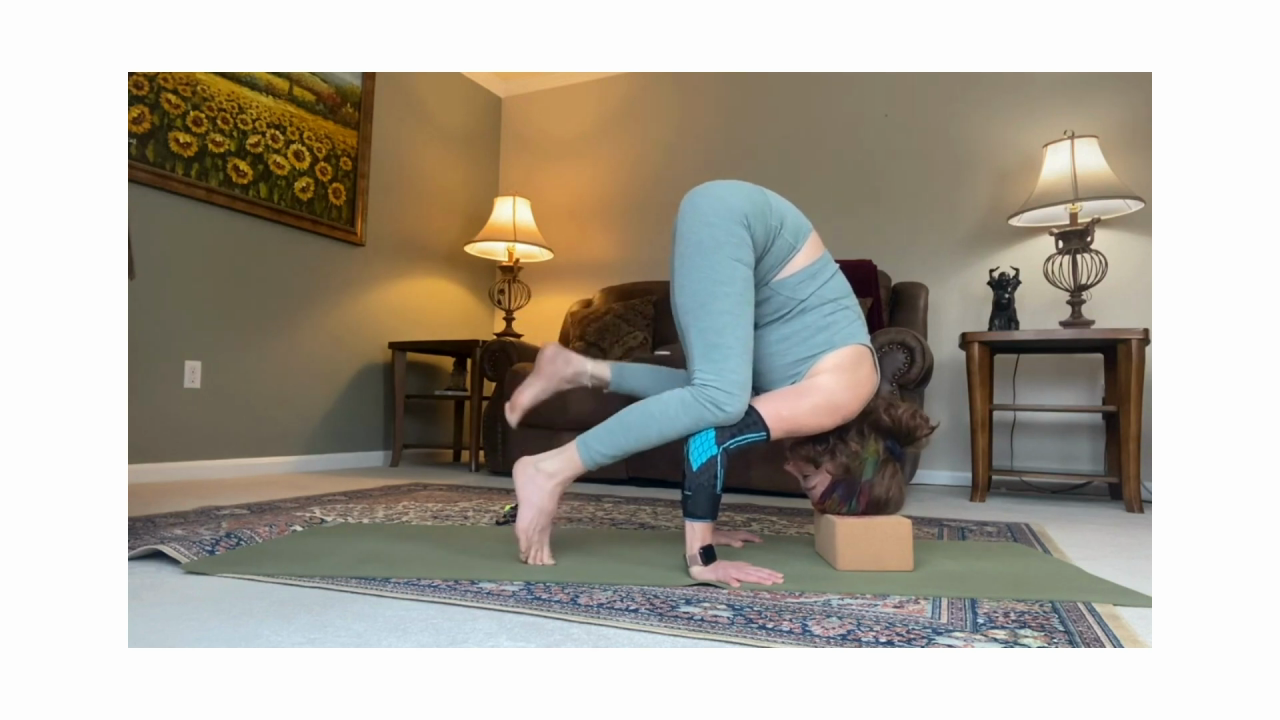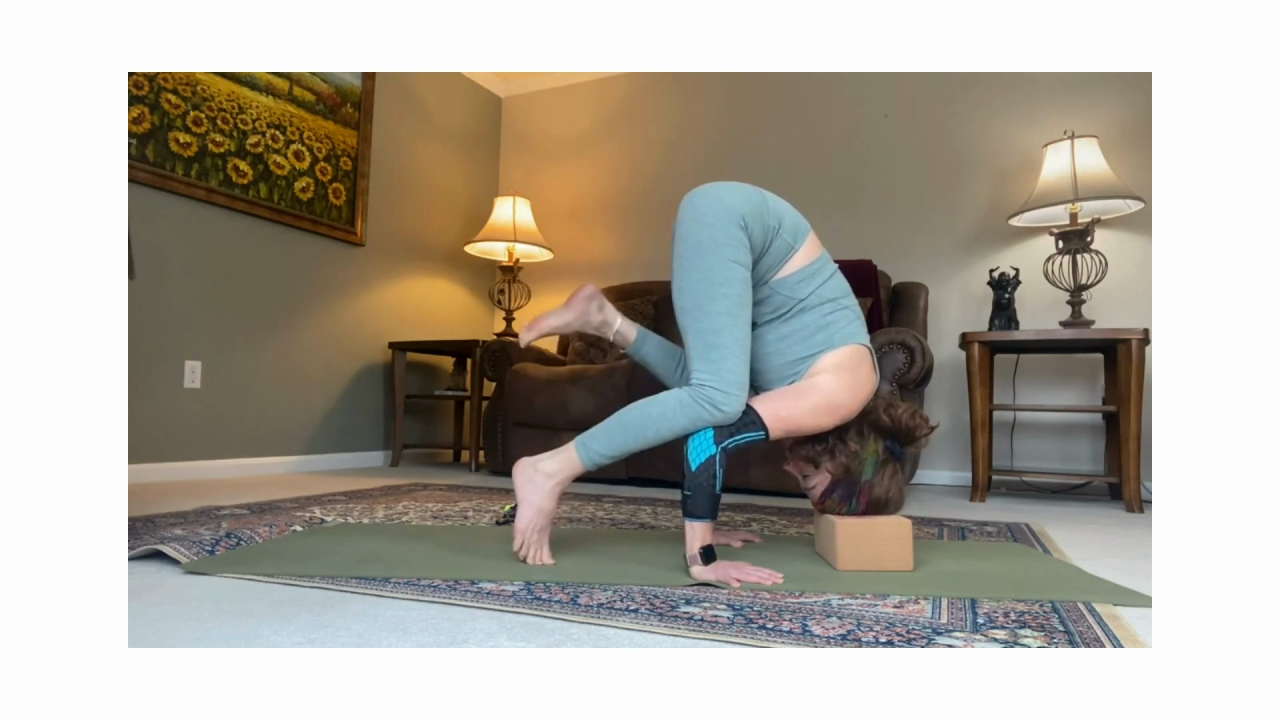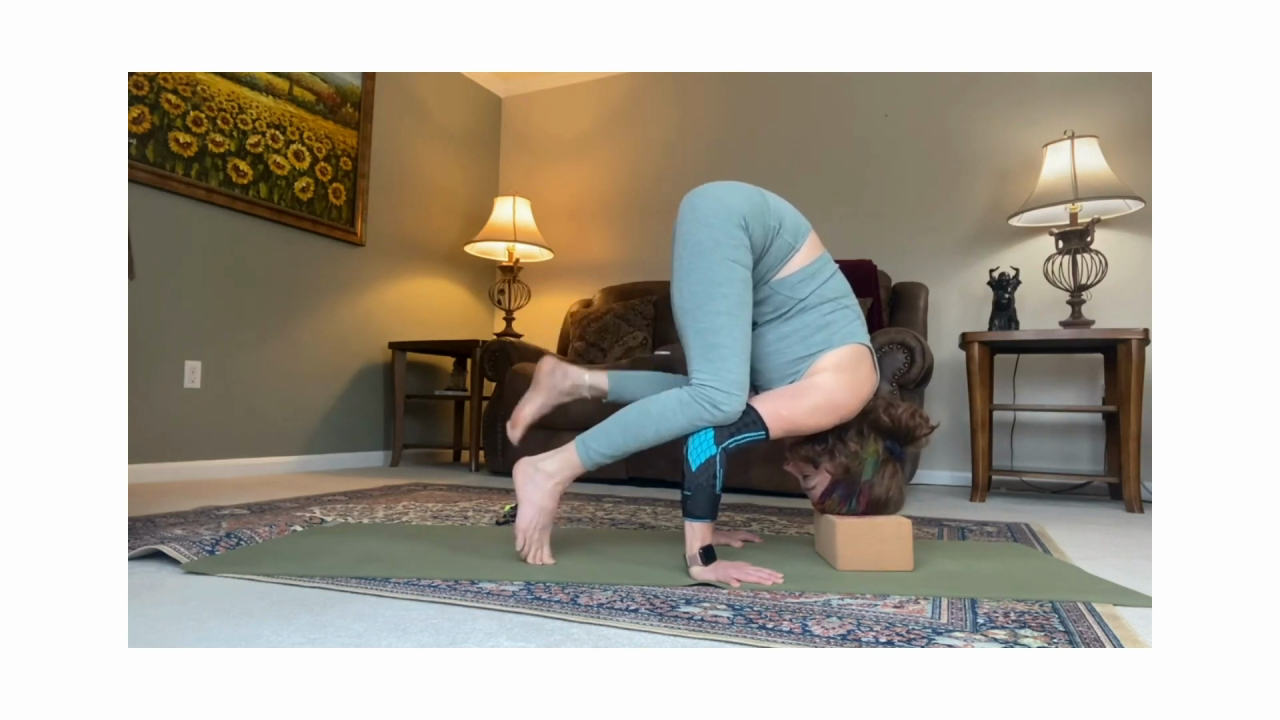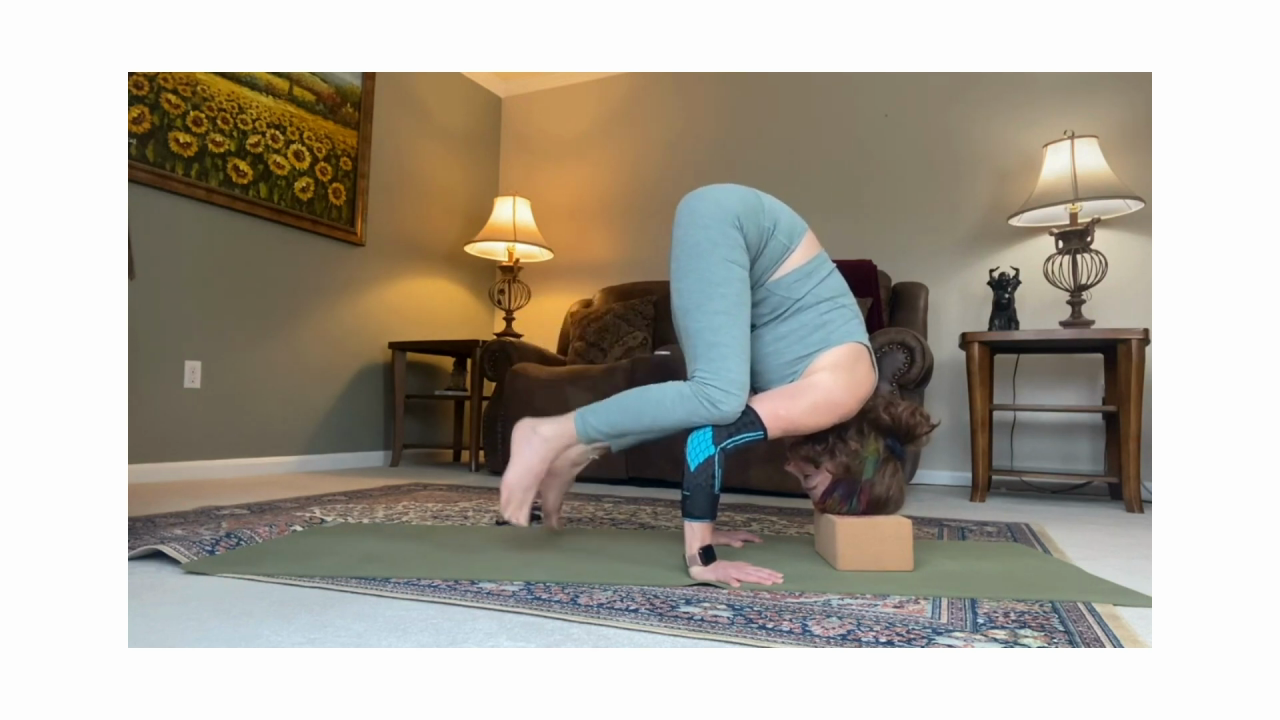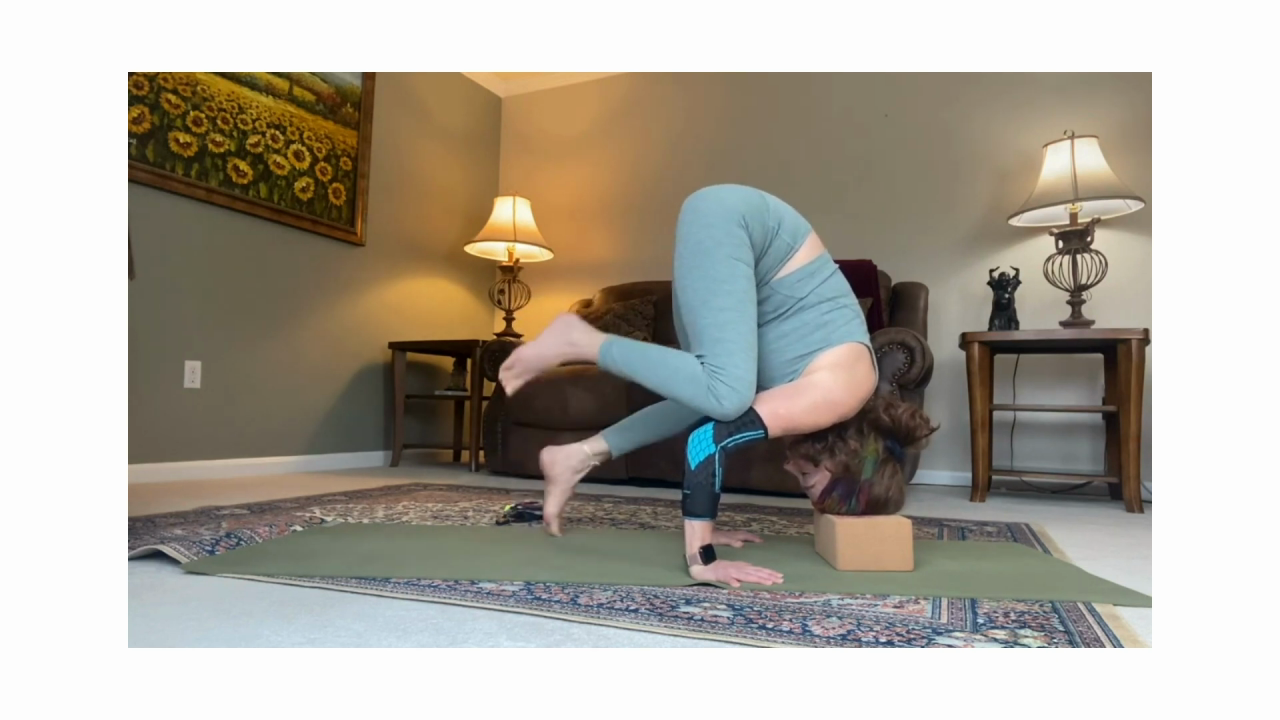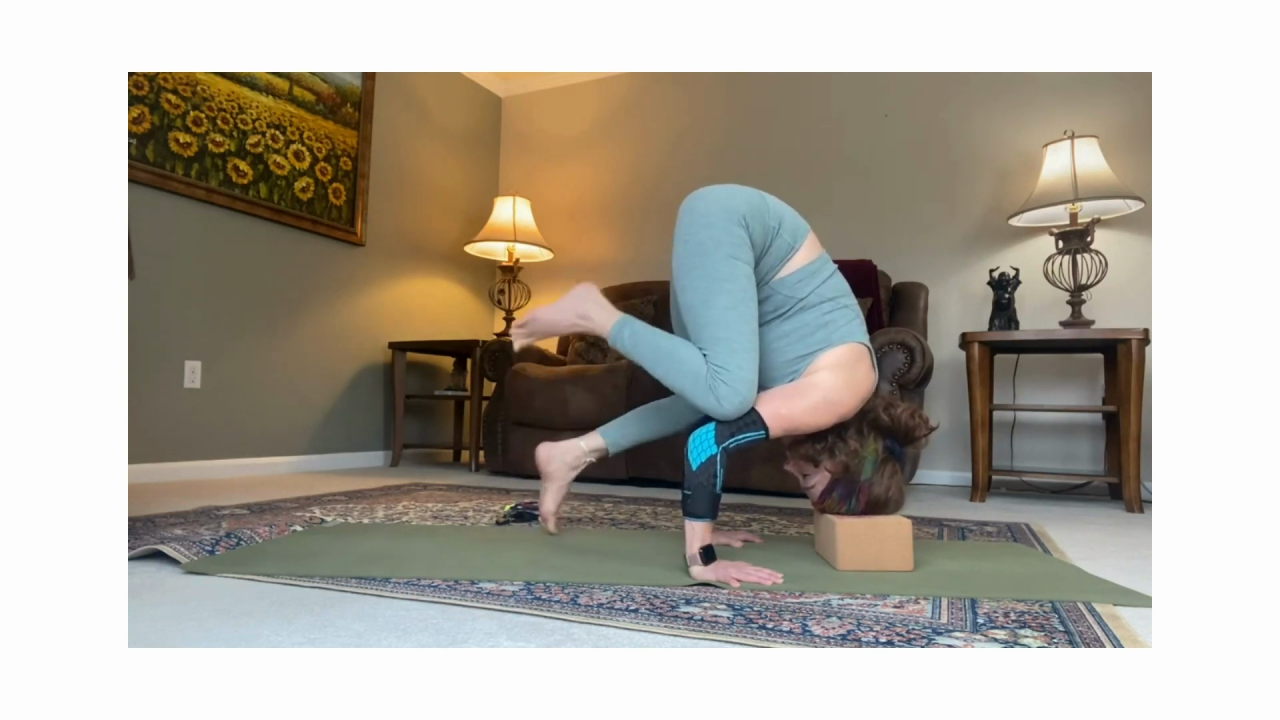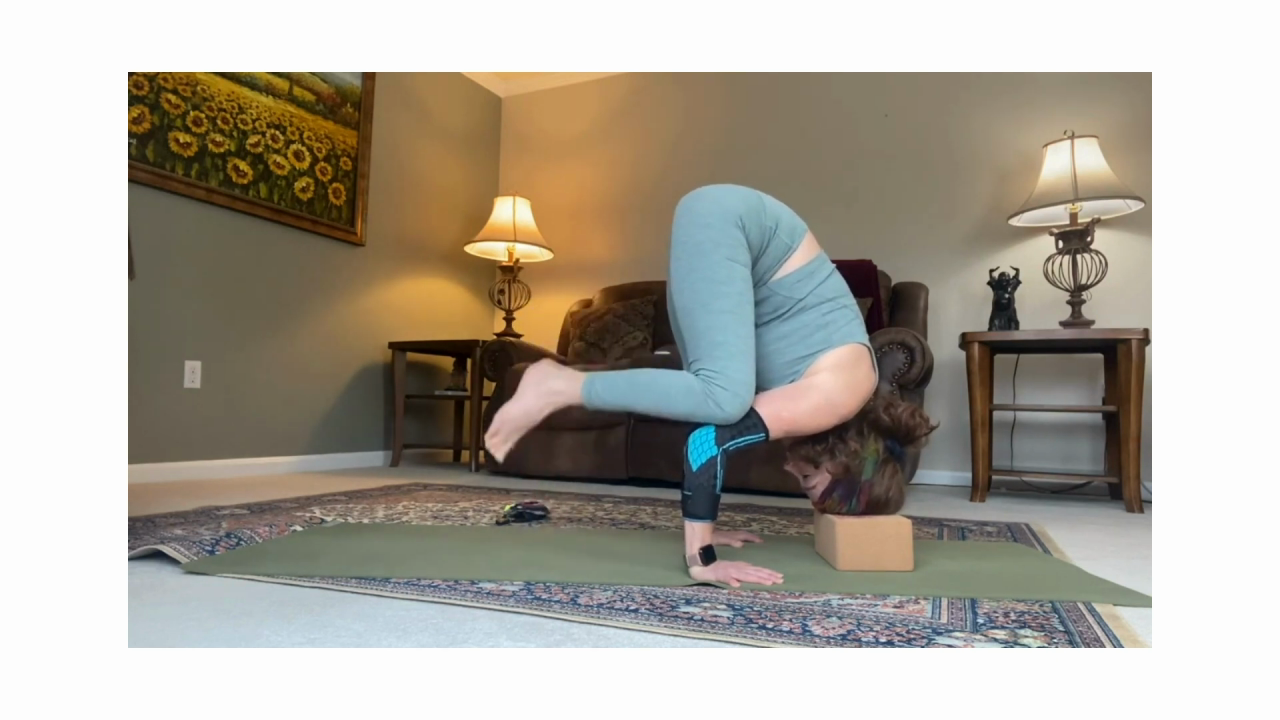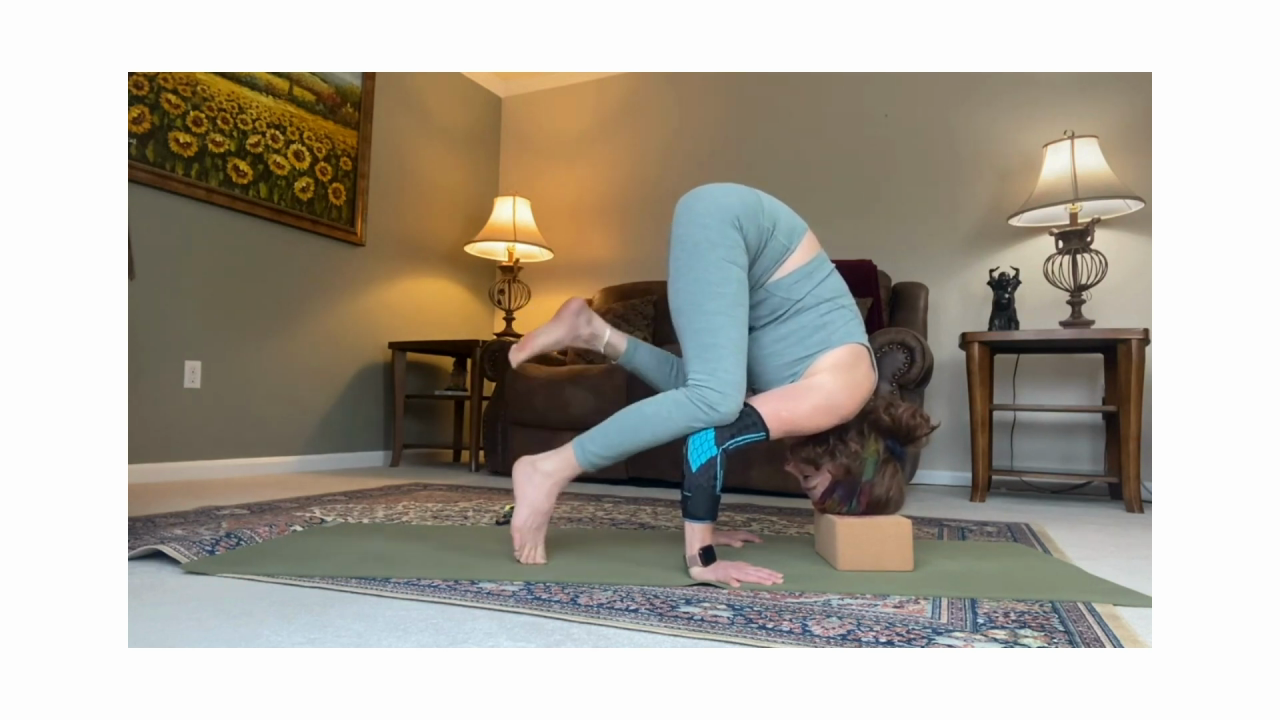
dt=0.4s
person 1, frame 1
left shoulder: (845, 384)
right shoulder: (840, 397)
right elbow: (716, 442)
left wrist: (704, 529)
right wrist: (701, 558)
left hip: (736, 222)
left knee: (711, 399)
right knee: (720, 402)
left ankle: (578, 370)
right ankle: (550, 472)
person 1, frame 2
left shoulder: (845, 383)
right shoulder: (839, 397)
right elbow: (715, 438)
left wrist: (704, 528)
right wrist: (701, 560)
left hip: (737, 223)
left knee: (711, 399)
right knee: (717, 401)
left ankle: (606, 320)
right ankle: (550, 471)
person 1, frame 3
left shoulder: (843, 385)
right shoulder: (838, 397)
right elbow: (712, 441)
left wrist: (704, 529)
right wrist: (700, 559)
left hip: (739, 225)
right hip: (727, 217)
left knee: (712, 399)
right knee: (718, 401)
left ankle: (578, 382)
right ankle: (550, 472)
person 1, frame 4
left shoulder: (844, 384)
right shoulder: (837, 396)
right elbow: (711, 441)
left wrist: (704, 530)
right wrist: (700, 560)
left hip: (738, 228)
right hip: (722, 219)
left knee: (713, 401)
right knee: (718, 400)
left ankle: (581, 449)
right ankle: (552, 438)
person 1, frame 5
left shoulder: (841, 384)
right shoulder: (838, 394)
right elbow: (714, 440)
left wrist: (703, 530)
right wrist: (700, 560)
left hip: (737, 227)
right hip: (727, 219)
left knee: (713, 398)
right knee: (725, 396)
left ankle: (580, 457)
right ankle: (579, 341)
person 1, frame 6
left shoulder: (845, 384)
right shoulder: (839, 395)
right elbow: (713, 440)
left wrist: (704, 528)
right wrist: (702, 560)
left hip: (736, 227)
right hip: (726, 220)
left knee: (714, 399)
right knee: (724, 396)
left ankle: (574, 454)
right ankle: (595, 314)
person 1, frame 7
left shoulder: (841, 385)
right shoulder: (839, 396)
right elbow: (712, 443)
left wrist: (705, 529)
right wrist: (700, 560)
left hip: (734, 227)
right hip: (722, 220)
left knee: (708, 400)
right knee: (724, 401)
left ankle: (567, 386)
right ankle: (559, 390)
person 1, frame 8
left shoulder: (843, 384)
right shoulder: (838, 396)
right elbow: (712, 440)
left wrist: (705, 530)
right wrist: (701, 561)
left hip: (737, 227)
right hip: (722, 219)
left knee: (708, 398)
right knee: (715, 402)
left ankle: (595, 333)
right ankle: (551, 470)
